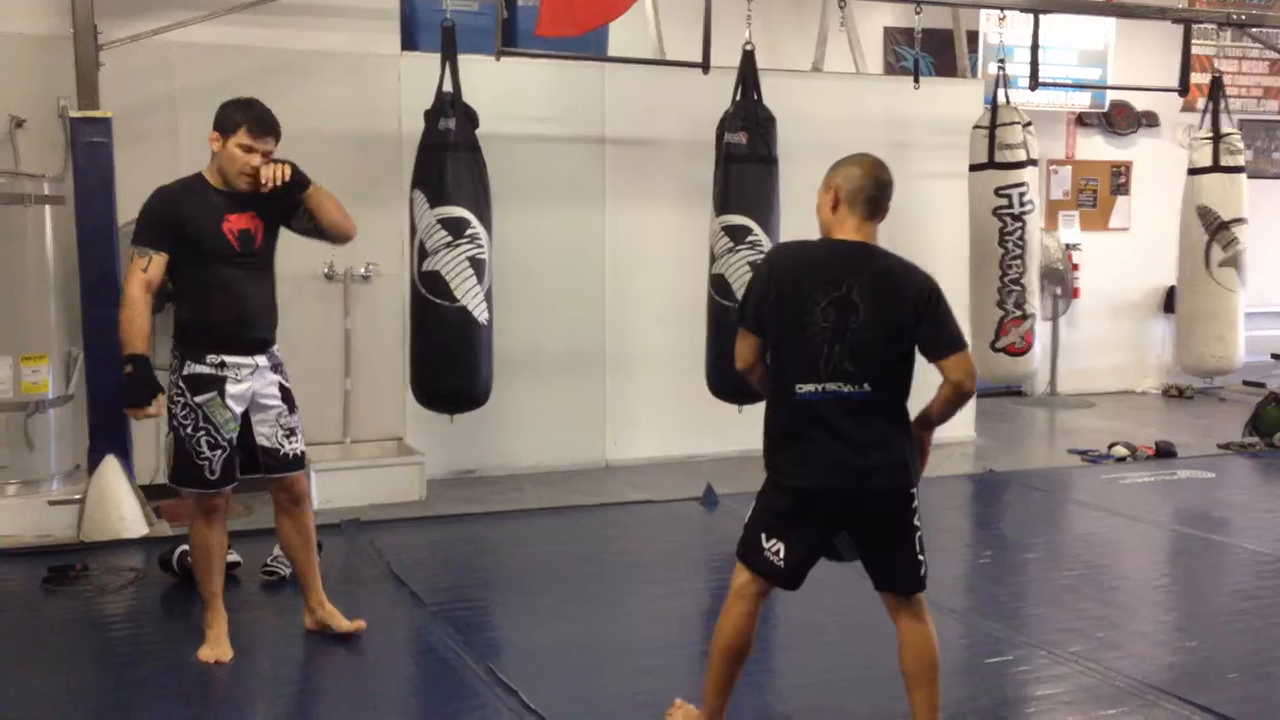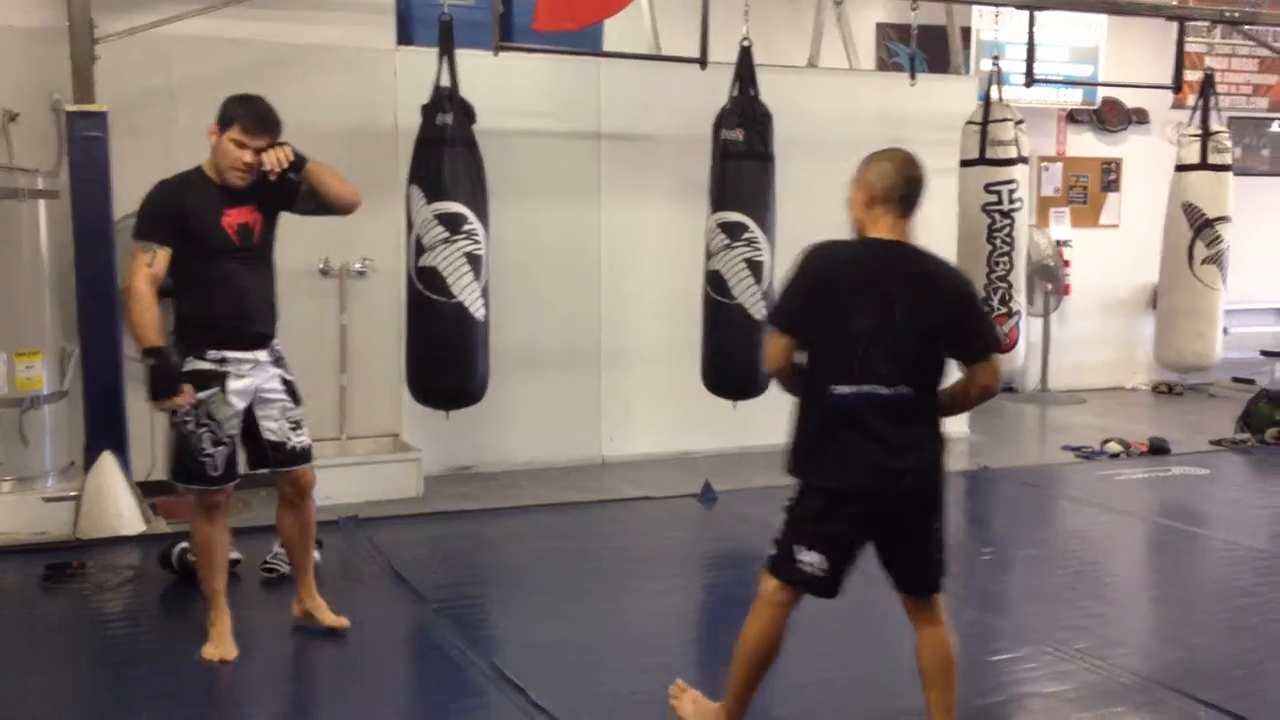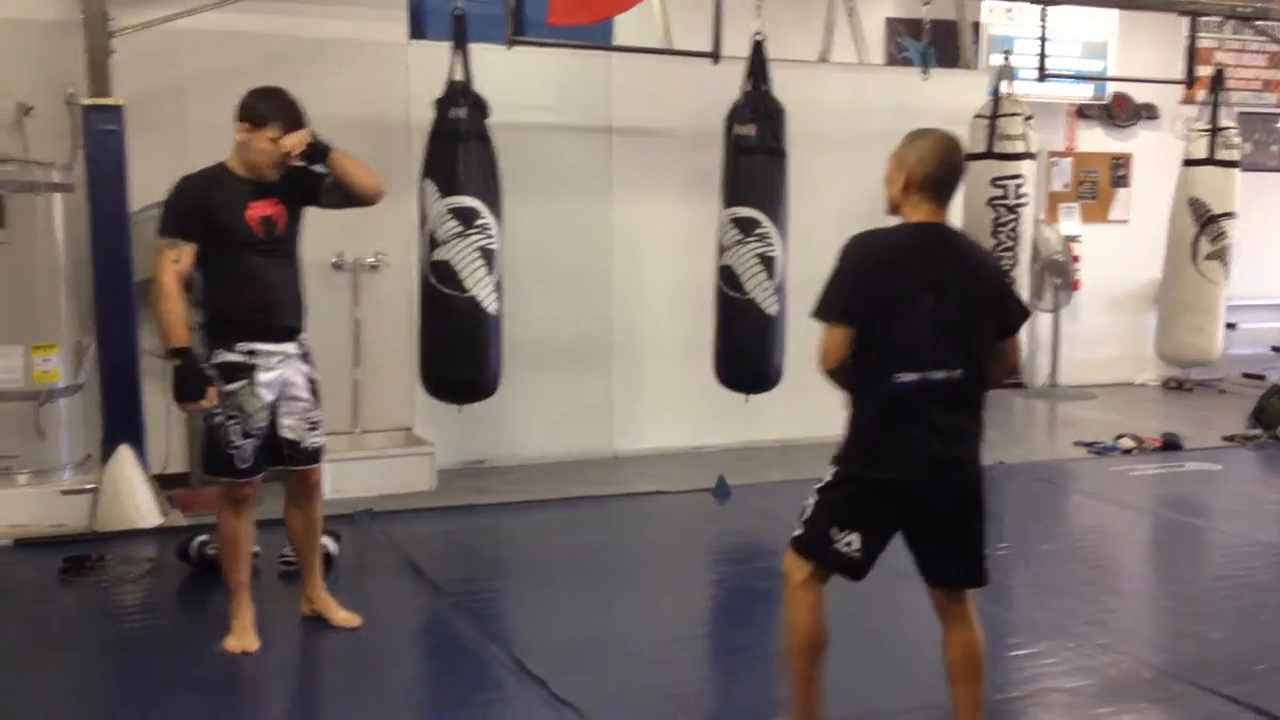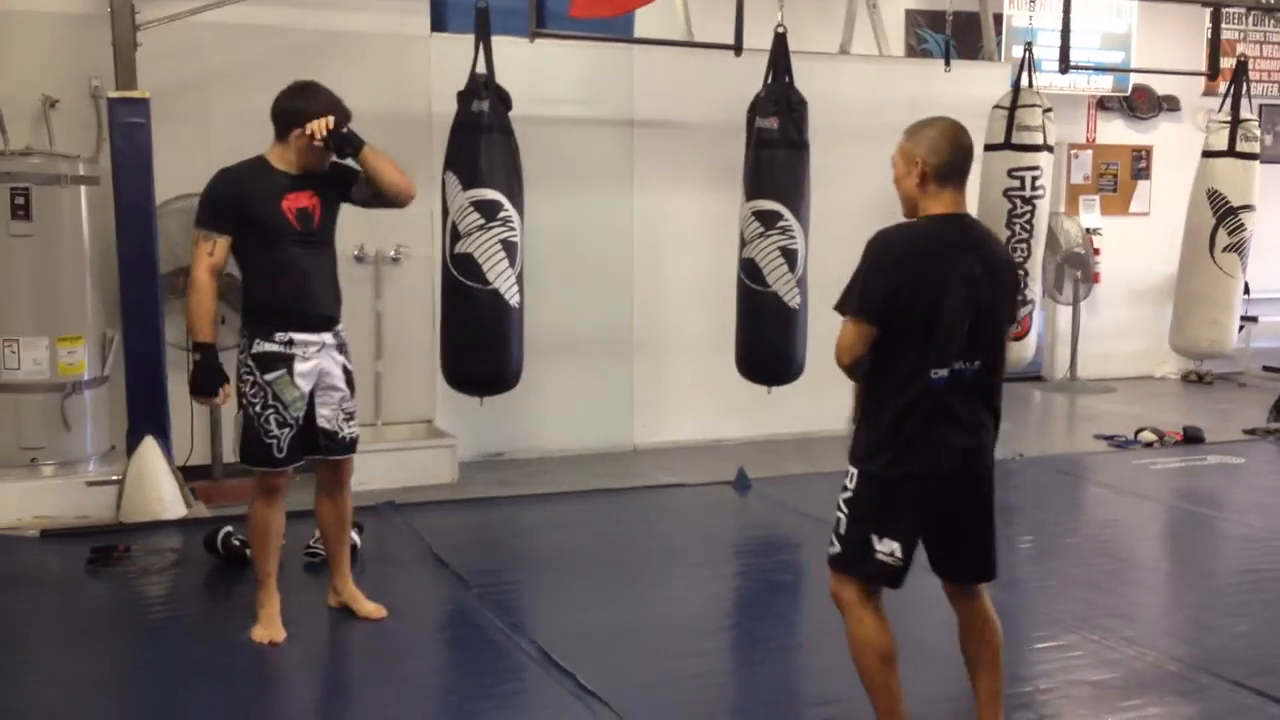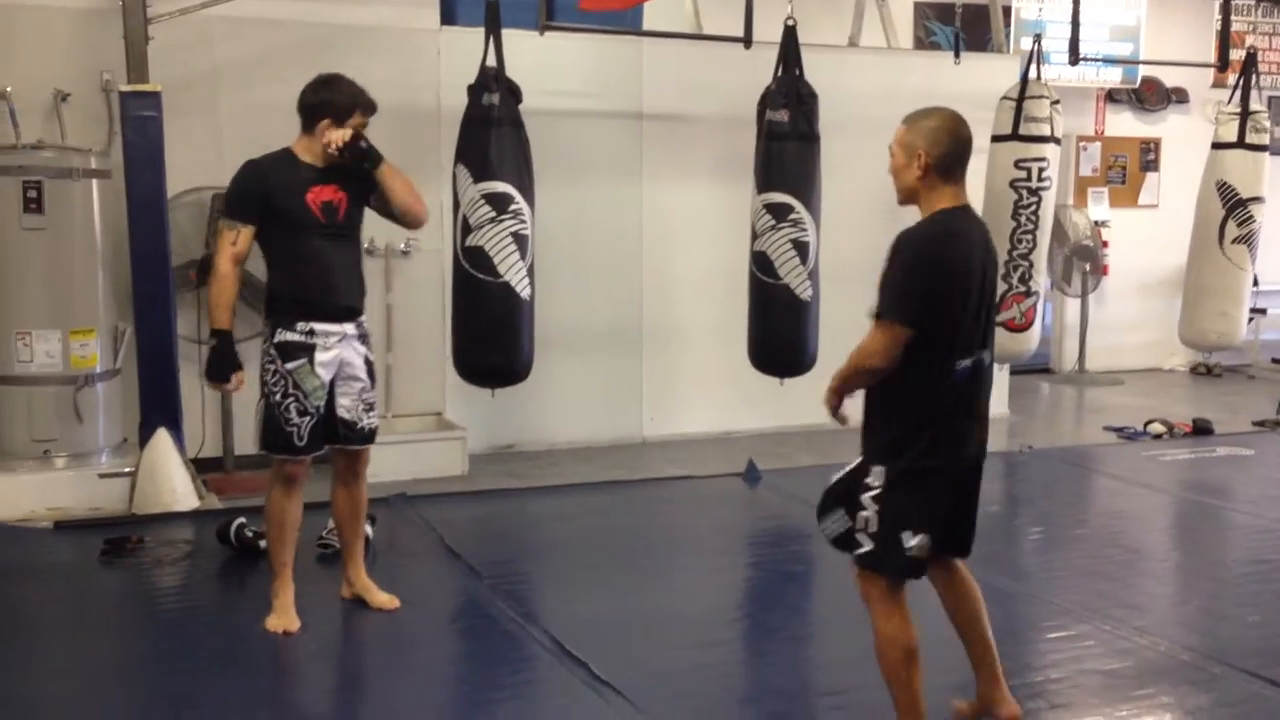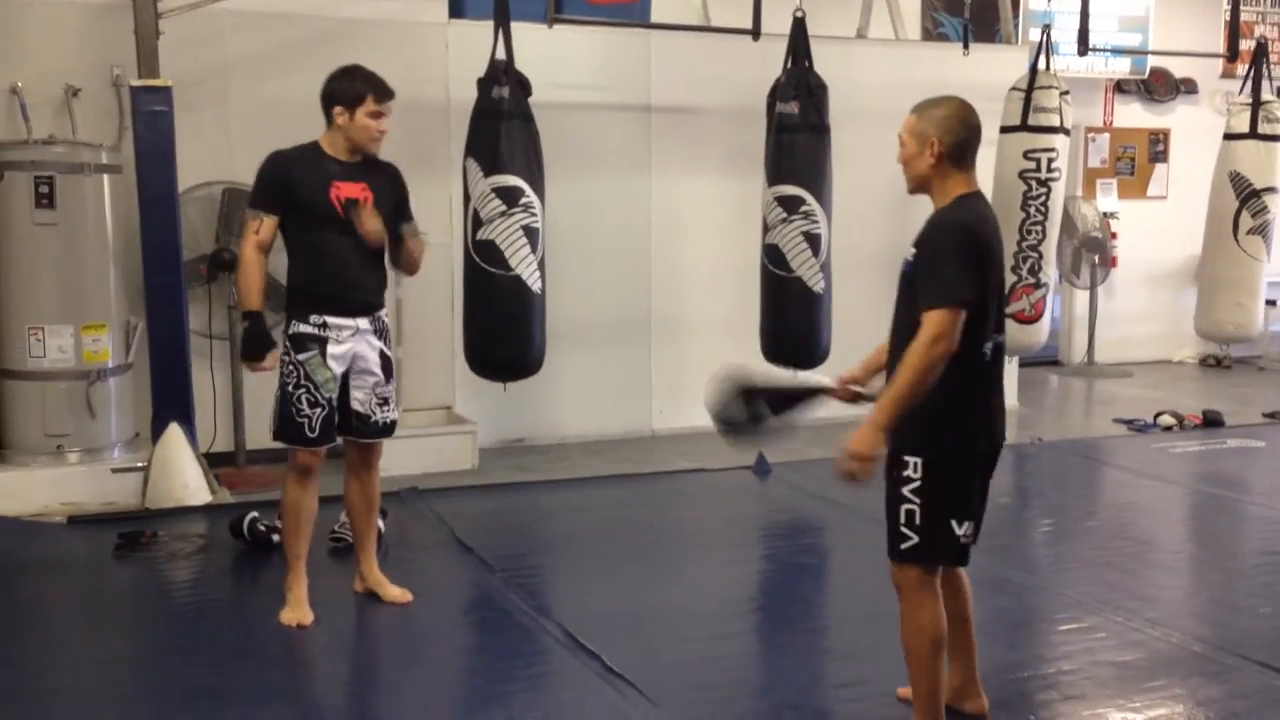
dt=0.2s
person 1, frame 1
left shoulder: (781, 264)
right shoulder: (912, 283)
left elbow: (747, 361)
right elbow: (962, 379)
right wrist: (922, 426)
left hip: (801, 468)
right hip: (885, 472)
left knee: (748, 587)
right knee: (907, 605)
person 1, frame 2
left shoulder: (822, 265)
right shoulder: (947, 283)
left elbow: (777, 361)
right elbow: (985, 381)
left hip: (834, 470)
right hip: (913, 474)
left knee: (776, 594)
right knee: (925, 607)
person 1, frame 3
left shoulder: (871, 252)
right shoulder: (984, 267)
left elbow: (833, 358)
right elbow: (1006, 362)
left hip: (879, 457)
right hip: (956, 463)
left knee: (801, 573)
right knee: (953, 601)
person 1, frame 4
left shoulder: (894, 248)
right shoulder: (996, 254)
left elbow: (850, 353)
left hip: (894, 453)
right hip: (969, 452)
left knee: (851, 588)
right knee: (968, 591)
person 1, frame 5
left shoulder: (919, 245)
right shoulder: (975, 235)
left elbow: (880, 353)
left wrist: (839, 387)
left hip: (913, 447)
right hip: (961, 439)
left knee: (880, 584)
right knee: (943, 560)
person 1, frame 6
left shoulder: (951, 229)
right shoulder: (971, 218)
left elbow: (938, 338)
left wrist: (876, 422)
right wrist: (868, 368)
left hip: (941, 434)
right hip: (963, 427)
left knee: (914, 574)
right knee: (940, 560)
person 2, frame 1
left shoulder: (270, 198)
right shoulder: (173, 202)
left elbow: (344, 231)
right elbow: (139, 288)
left wrist: (300, 181)
right wrist: (137, 367)
left hip: (265, 365)
right hip: (204, 370)
left knee: (292, 489)
right knee: (211, 500)
left ankle: (318, 606)
right ankle: (216, 623)
person 2, frame 2
left shoulder: (268, 189)
right shoulder: (173, 196)
left elbow: (348, 200)
right elbow: (143, 283)
left wrist: (299, 162)
right wrist: (158, 360)
left hip: (266, 359)
right hip: (207, 365)
left knee: (299, 480)
right knee: (213, 497)
left ankle: (307, 596)
right ankle: (219, 620)
person 2, frame 3
left shoulder: (292, 183)
right shoulder: (198, 192)
left elbow: (371, 191)
right elbow: (170, 281)
left wrist: (321, 150)
right wrist: (184, 361)
left hip: (292, 352)
right hip: (235, 358)
left knee: (307, 480)
right knee: (239, 489)
left ankle: (315, 593)
right ankle: (241, 612)
person 2, frame 4
left shoulder: (329, 177)
right shoulder: (235, 185)
left elbow: (402, 192)
right elbow: (204, 273)
left wrist: (353, 144)
right wrist: (205, 355)
left hip: (330, 343)
right hip: (273, 349)
left knee: (337, 470)
right knee: (272, 478)
left ankle: (342, 584)
right ankle: (268, 603)
person 2, frame 5
left shoulder: (355, 174)
right shoulder: (262, 176)
left elbow: (416, 215)
right elbow: (228, 261)
left wrist: (370, 156)
right wrist: (221, 340)
left hip: (352, 335)
right hip: (296, 339)
left knee: (354, 460)
right knee: (291, 467)
left ankle: (355, 575)
right ankle: (282, 593)
person 2, frame 6
left shoulder: (385, 176)
right shoulder: (287, 168)
left elbow: (411, 262)
right elbow: (253, 248)
left wrist: (392, 236)
right wrist: (253, 322)
left hip: (371, 329)
right hip: (313, 330)
left knee: (366, 453)
right knee: (306, 459)
left ankle: (368, 570)
right ankle: (296, 586)
